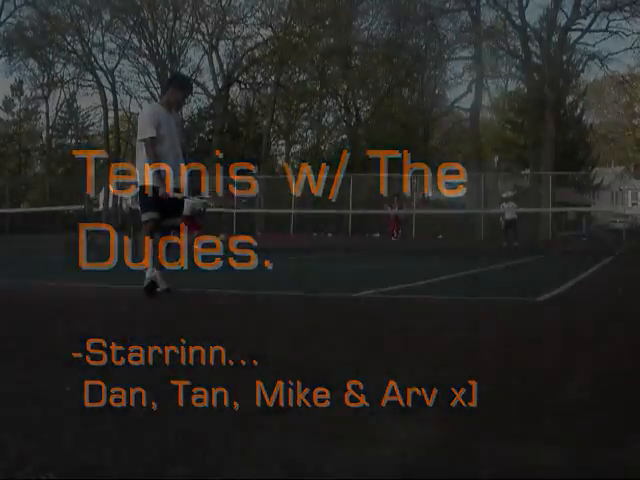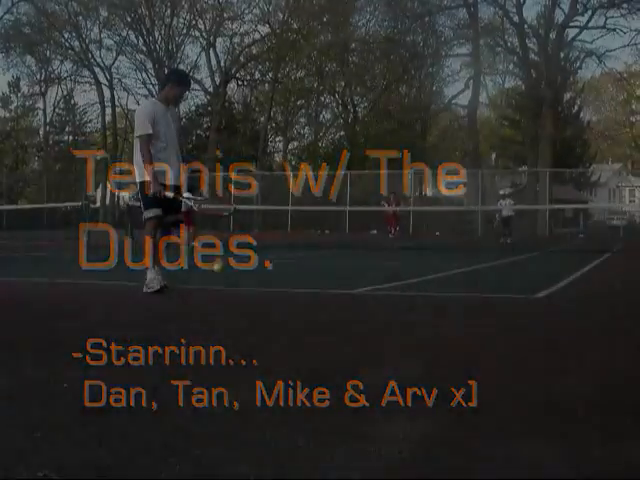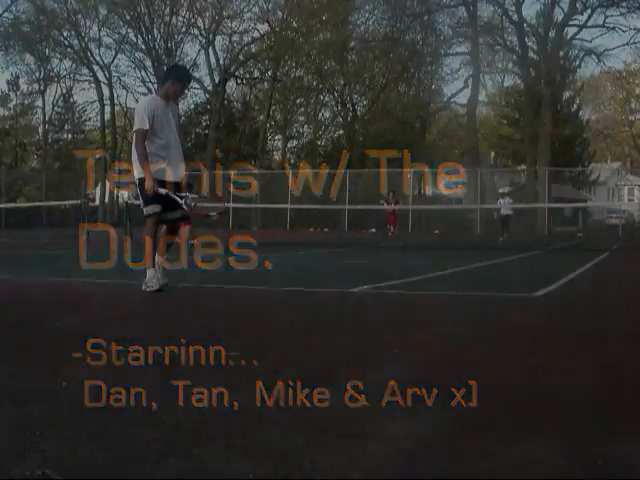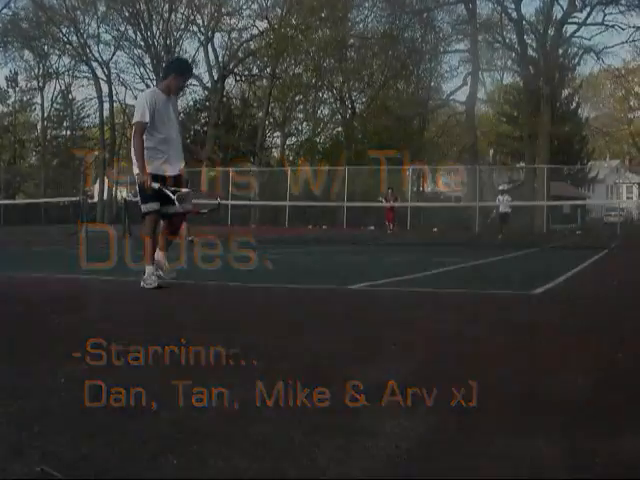
dt=0.1s
person 1, frame 1
left shoulder: (175, 117)
right shoulder: (150, 113)
right elbow: (150, 150)
left wrist: (182, 182)
right wrist: (161, 183)
left hip: (173, 183)
right hip: (151, 181)
right knee: (151, 223)
left ankle: (156, 272)
right ankle: (150, 274)
person 1, frame 2
left shoulder: (173, 112)
right shoulder: (147, 109)
right elbow: (144, 148)
left wrist: (180, 178)
right wrist: (153, 180)
left hip: (171, 179)
right hip: (150, 178)
right knee: (153, 221)
left ankle: (156, 268)
right ankle: (151, 276)
person 1, frame 3
left shoulder: (172, 108)
right shoulder: (147, 104)
right elbow: (139, 143)
left wrist: (181, 176)
right wrist: (149, 177)
left hip: (172, 175)
right hip: (149, 174)
left knee: (177, 222)
right knee: (153, 218)
left ankle: (157, 261)
right ankle: (150, 274)
person 1, frame 4
left shoulder: (172, 102)
right shoulder: (148, 98)
right elbow: (138, 136)
left wrist: (180, 172)
right wrist: (142, 170)
left hip: (172, 170)
right hip: (150, 169)
left knee: (177, 215)
right knee: (153, 215)
left ankle: (160, 255)
right ankle: (149, 271)
